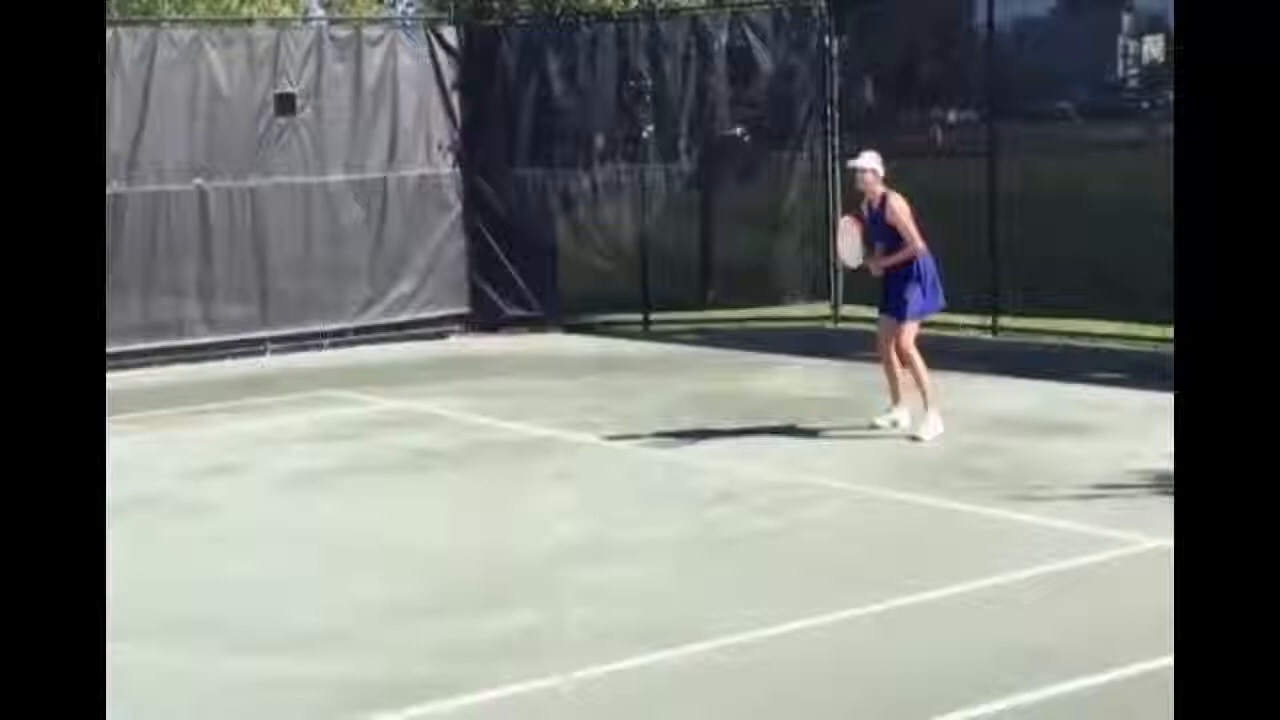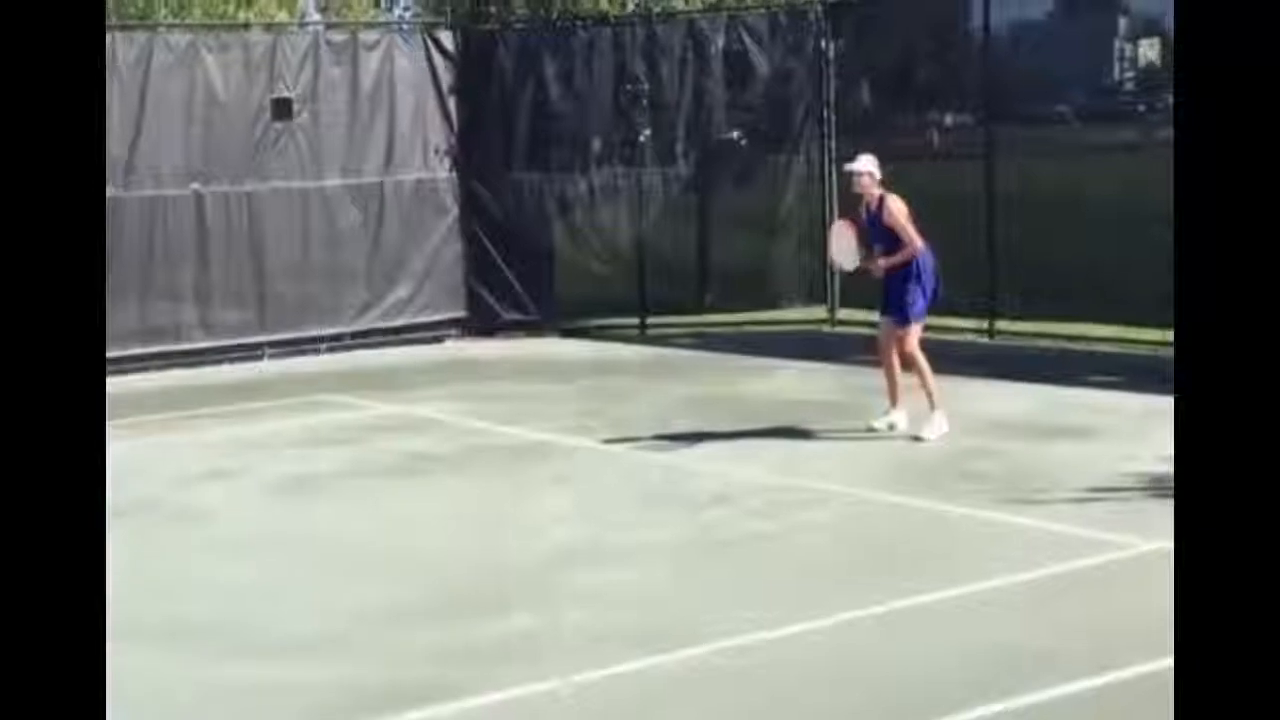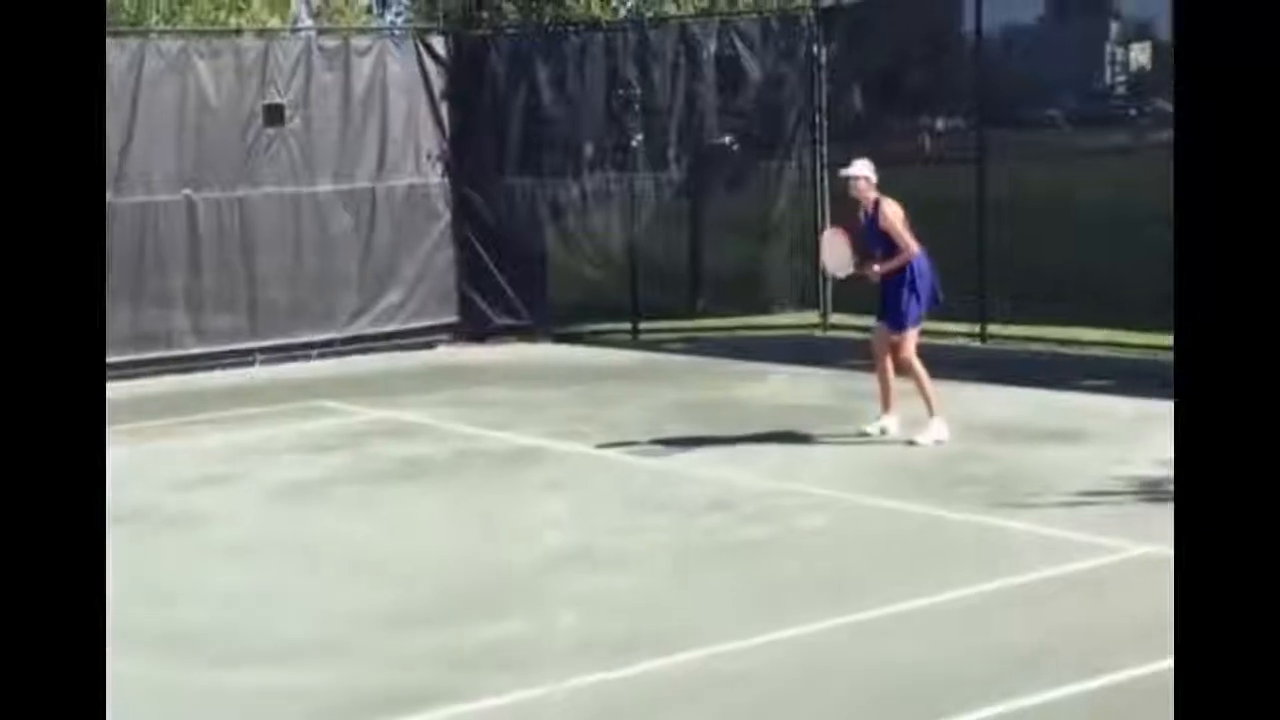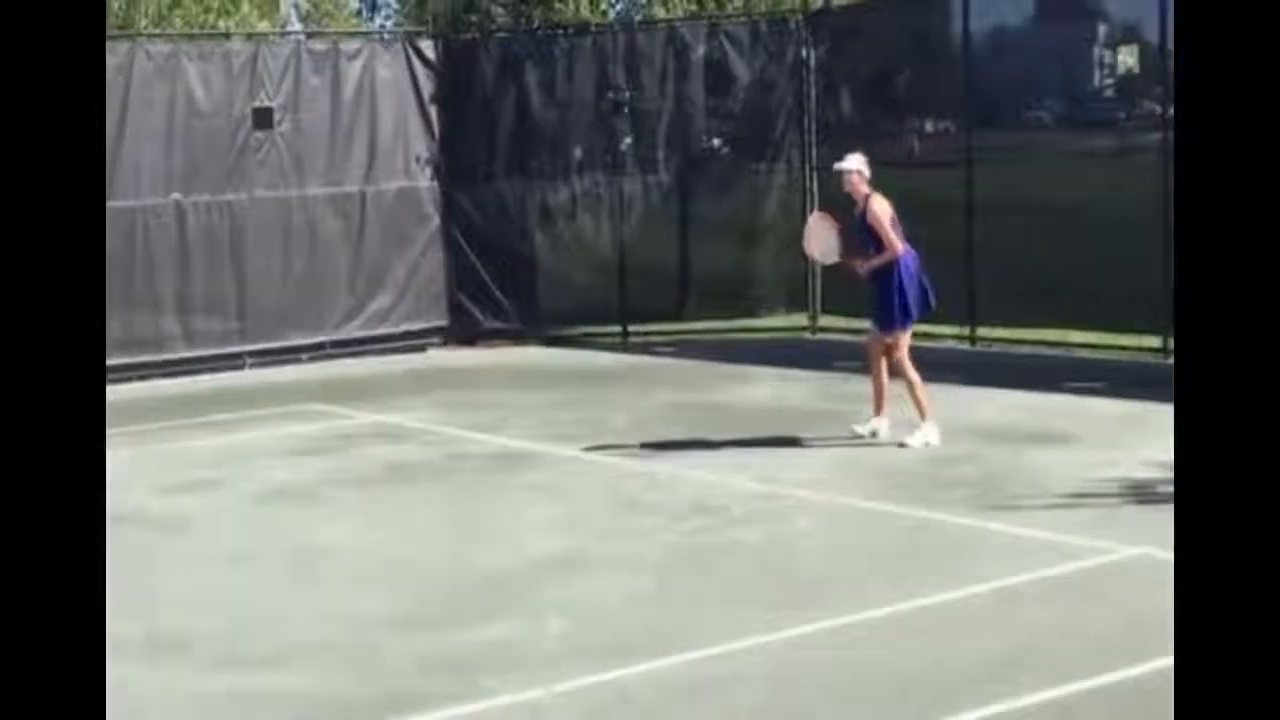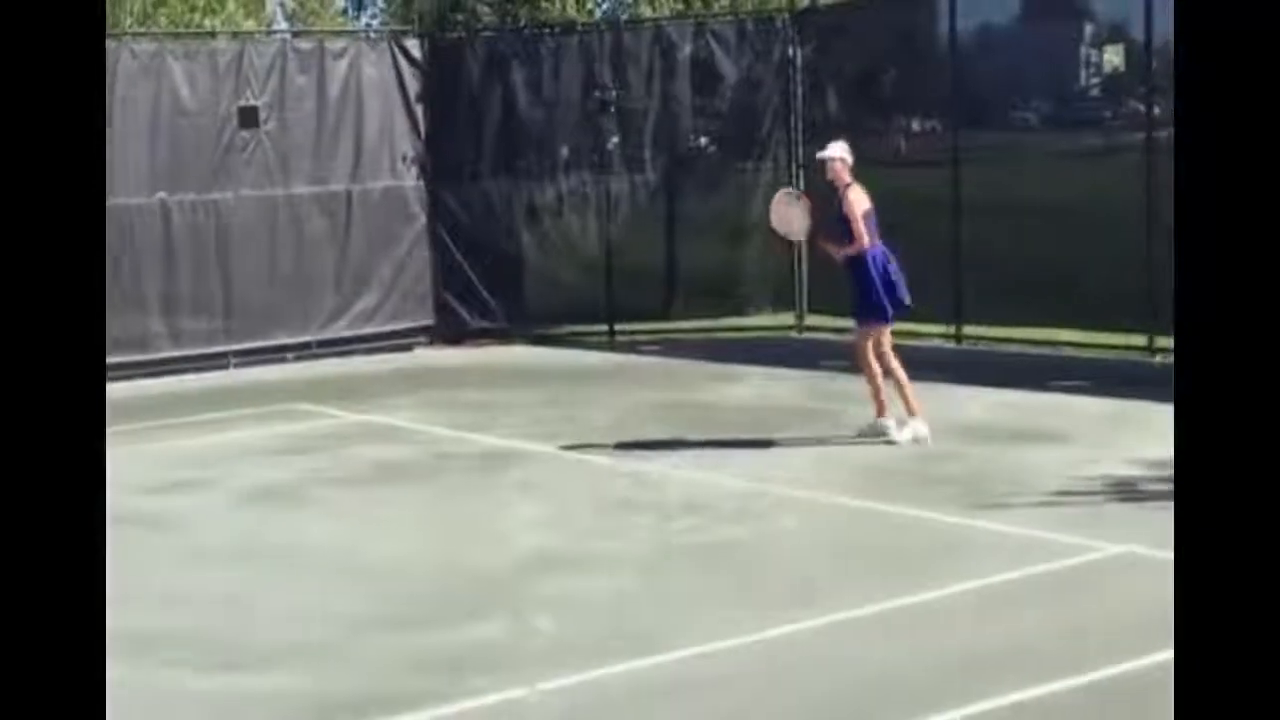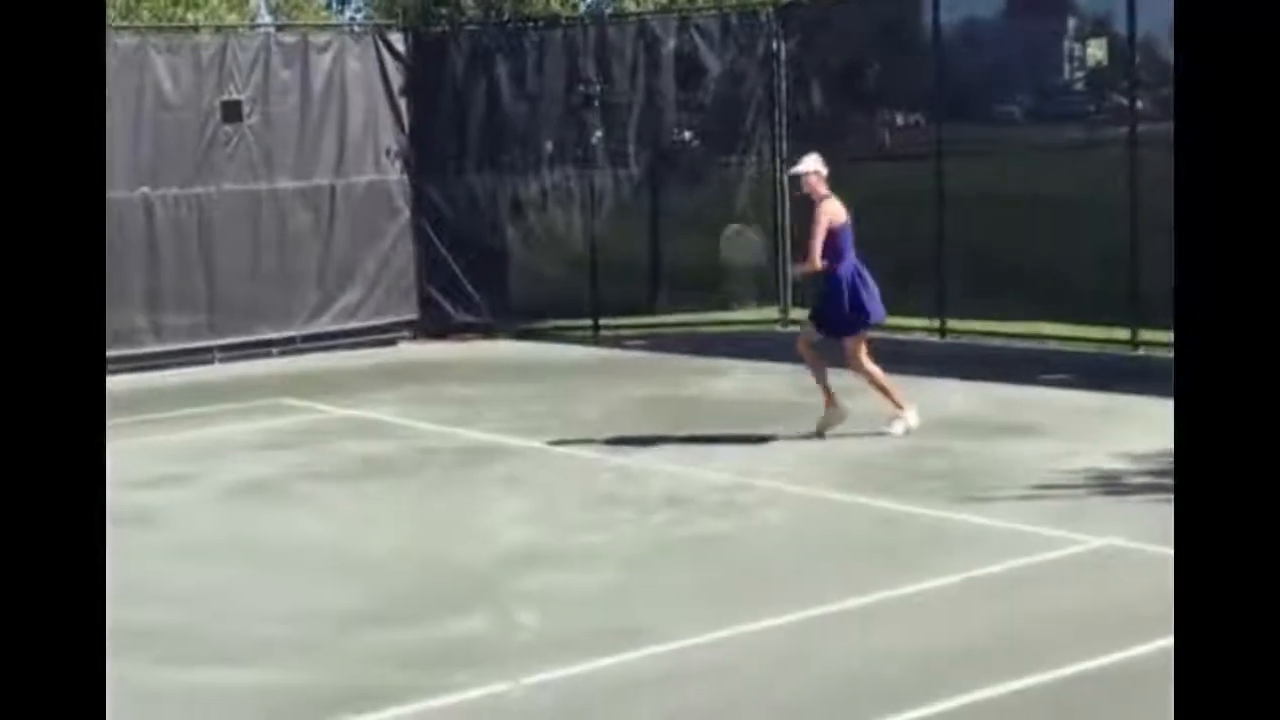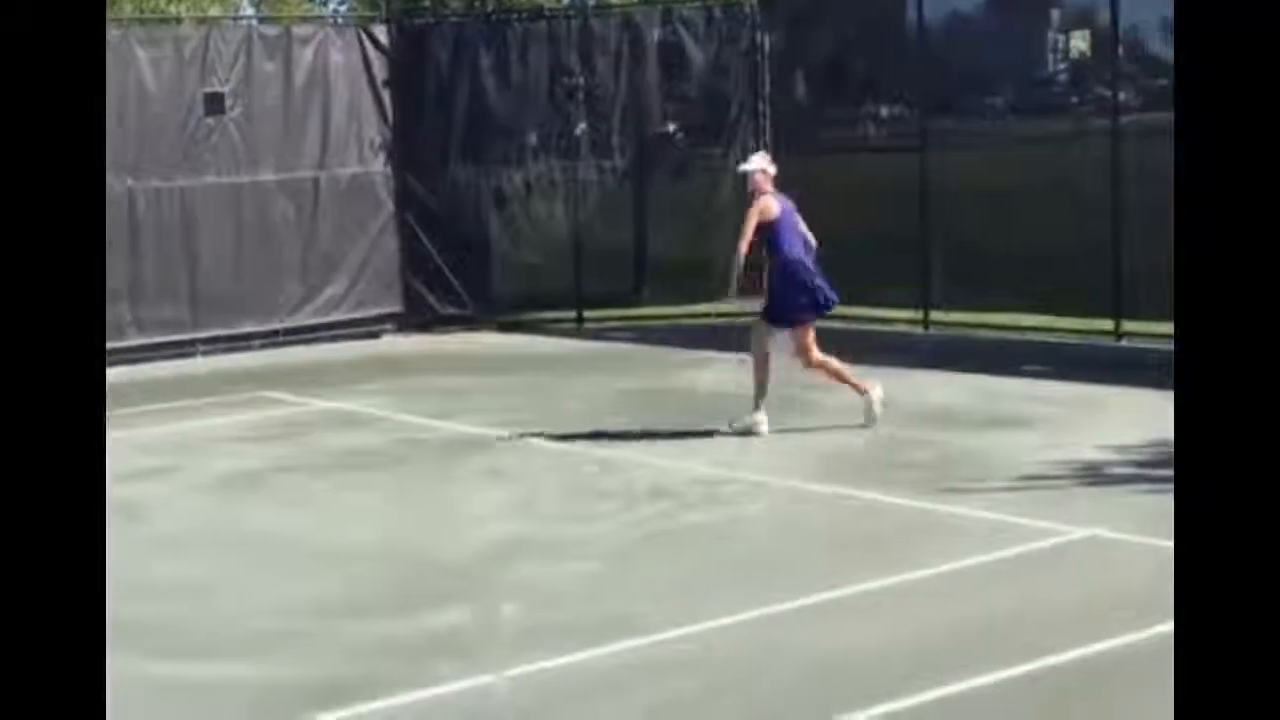
dt=0.2s
person 1, frame 1
left shoulder: (893, 204)
right shoulder: (866, 206)
left elbow: (917, 246)
left wrist: (884, 262)
right wrist: (874, 261)
left hip: (915, 275)
right hip: (894, 277)
left knee: (904, 344)
right knee: (884, 343)
left ankle: (932, 415)
right ankle: (899, 409)
person 1, frame 2
left shoulder: (890, 205)
right shoulder: (864, 209)
left elbow: (916, 246)
left wrist: (885, 263)
right wrist: (874, 263)
left hip: (915, 275)
right hip: (895, 278)
left knee: (909, 347)
right knee: (885, 344)
left ankle: (938, 416)
right ankle: (896, 412)
person 1, frame 3
left shoulder: (886, 210)
right shoulder: (863, 213)
left elbow: (911, 250)
left wrist: (881, 268)
right wrist: (871, 268)
left hip: (911, 280)
right hip: (894, 282)
left knee: (905, 354)
right knee: (880, 347)
left ankle: (937, 423)
right ankle: (888, 417)
person 1, frame 4
left shoulder: (874, 205)
right shoulder: (860, 207)
left elbow: (896, 248)
left wrist: (867, 265)
right wrist: (860, 261)
left hip: (900, 280)
right hip: (888, 282)
left knee: (898, 357)
right knee: (874, 349)
left ankle: (928, 427)
right ankle: (879, 418)
person 1, frame 5
left shoulder: (851, 195)
right shoulder: (848, 193)
left elbow: (864, 243)
left wrist: (837, 251)
right wrist: (834, 246)
left hip: (873, 277)
right hip: (867, 277)
left knee: (882, 353)
right knee: (863, 349)
left ankle: (915, 421)
right ankle: (883, 417)
person 1, frame 6
left shoulder: (825, 210)
right shoulder: (830, 205)
left elbow: (814, 263)
left wrist: (799, 268)
right wrist: (810, 265)
left hip: (846, 289)
right hip: (836, 289)
left knee: (858, 362)
right knee: (804, 342)
left ankle: (905, 412)
right ankle: (832, 406)
person 1, frame 7
left shoulder: (760, 204)
right shoulder: (784, 204)
left elbow: (741, 250)
right elbow: (810, 241)
left wrist: (734, 283)
left hip: (793, 284)
right hip: (787, 284)
left knee: (810, 358)
right knee: (758, 339)
left ankle: (868, 392)
right ankle: (758, 415)
